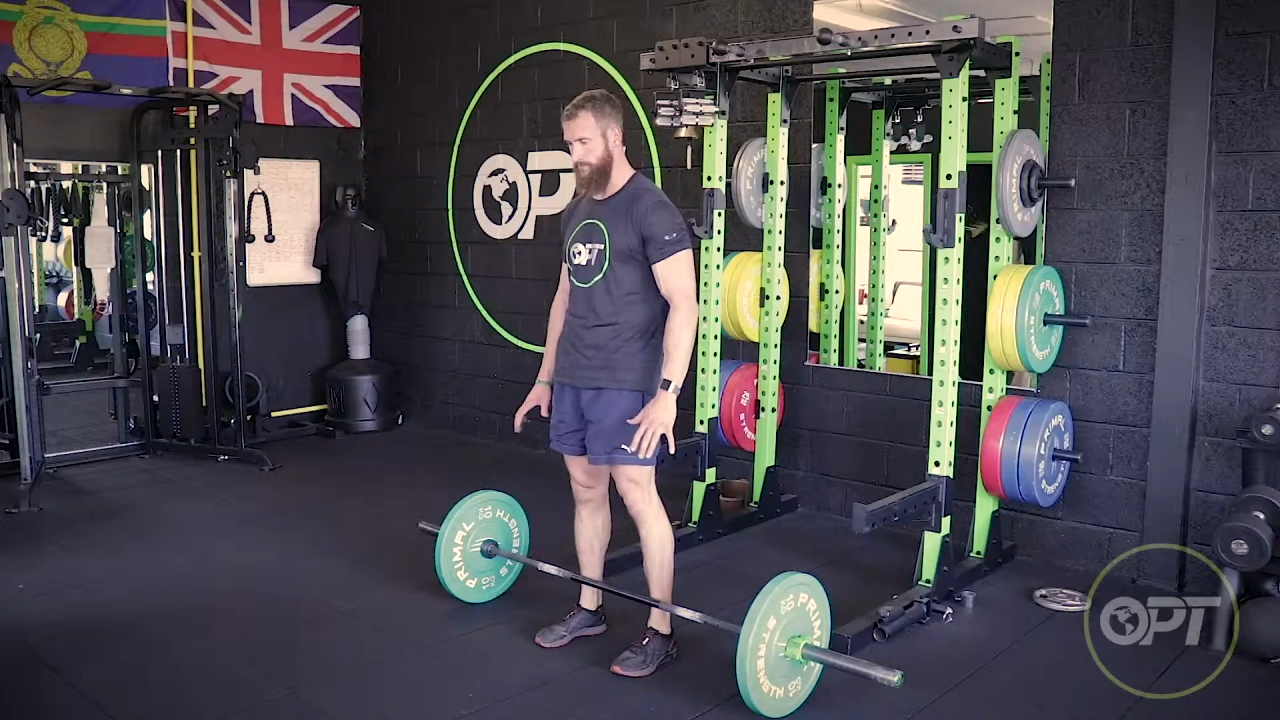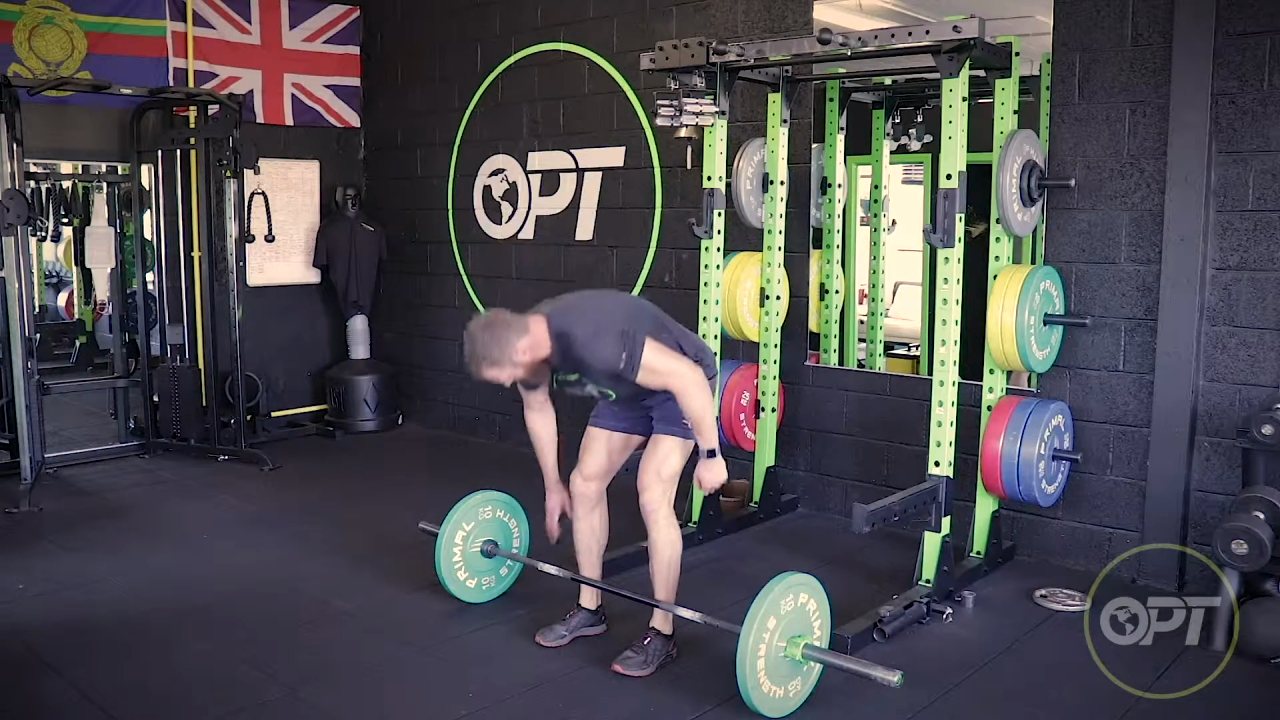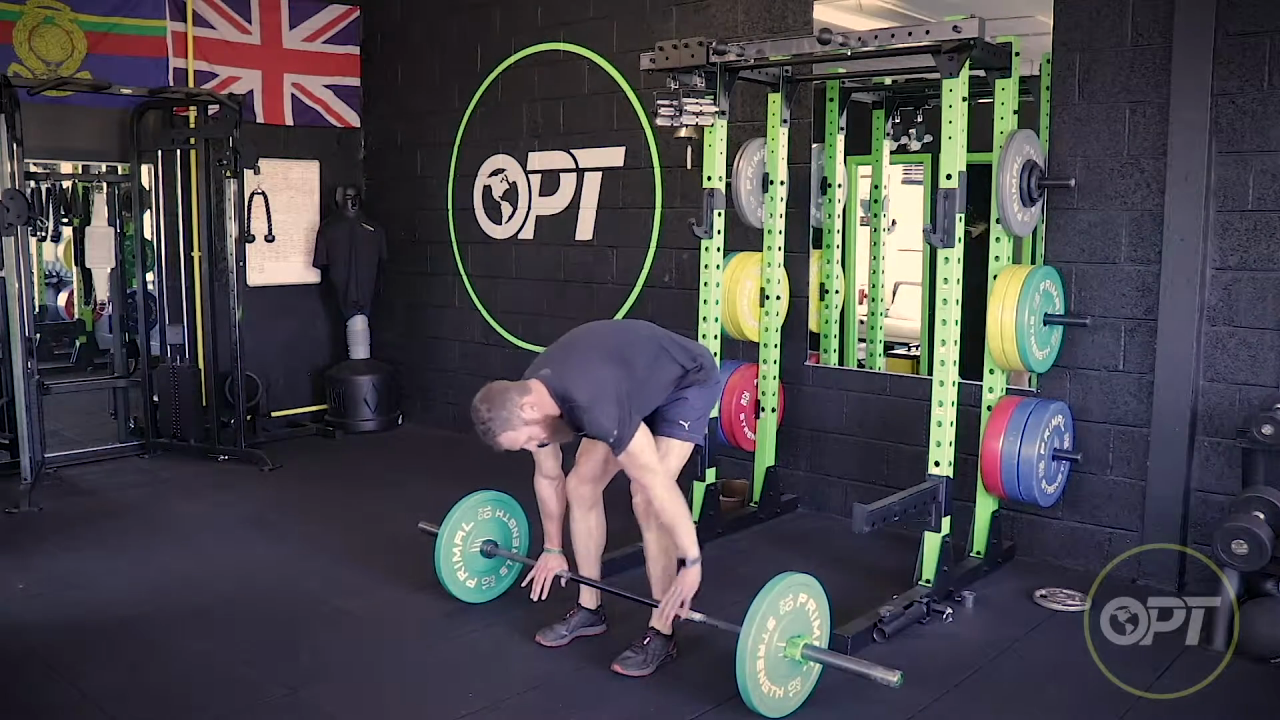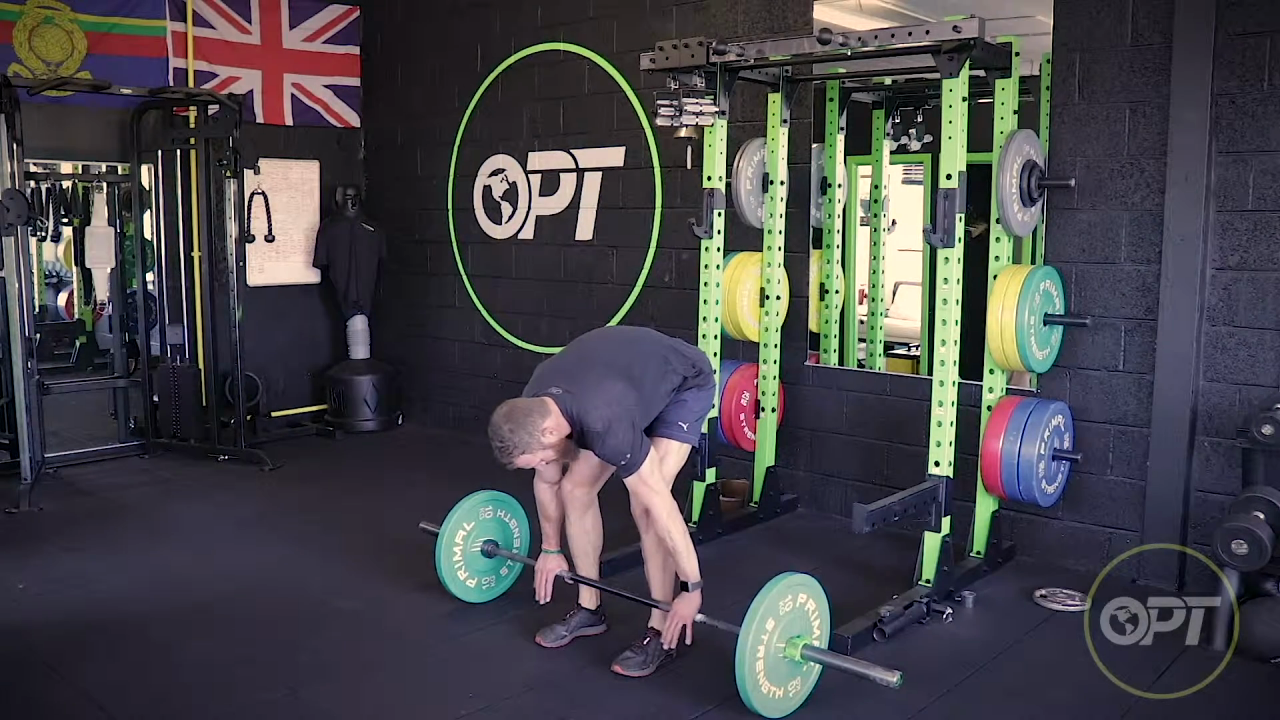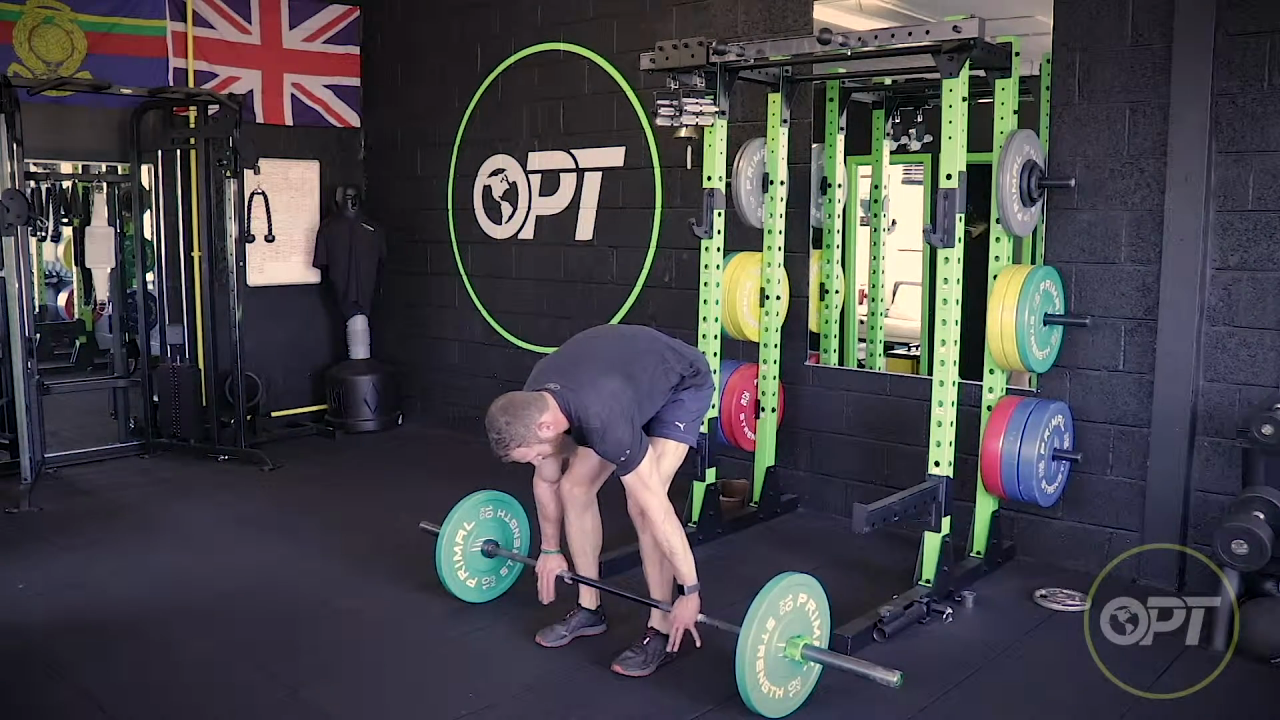
dt=1s
person 1, frame 1
left shoulder: (651, 211)
right shoulder: (576, 212)
left elbow: (684, 306)
left wrist: (668, 392)
right wrist: (545, 378)
left hip: (625, 384)
right hip: (573, 380)
left knee: (637, 496)
right knee: (586, 492)
left ankle: (660, 630)
right ankle: (589, 608)
person 1, frame 2
left shoulder: (593, 340)
right shoulder: (530, 347)
left elbow: (688, 377)
right elbow: (538, 410)
left wrist: (710, 455)
right wrist: (552, 487)
left hip: (679, 384)
right hip: (627, 388)
left knee: (652, 496)
right knee: (585, 483)
left ankle: (662, 632)
right ankle: (589, 608)
person 1, frame 3
left shoulder: (592, 404)
right shoulder: (533, 397)
left elbow: (659, 485)
right elbow: (549, 478)
left wrist: (690, 564)
right wrist: (552, 548)
left hip: (688, 382)
right hip: (637, 381)
left knee: (646, 499)
right knee: (580, 485)
left ankle: (661, 633)
right ankle: (589, 608)
person 1, frame 4
left shoulder: (604, 423)
right shoulder: (531, 412)
left elbow: (662, 508)
right elbow: (547, 483)
left wrist: (692, 589)
right wrist: (550, 549)
left hip: (684, 385)
right hip: (632, 374)
left knee: (644, 505)
right knee: (575, 488)
left ankle: (662, 631)
right ankle: (589, 608)
person 1, frame 5
left shoulder: (602, 419)
right shoulder: (532, 406)
left elbow: (656, 510)
right elbow: (546, 482)
left wrist: (689, 592)
right wrist: (549, 549)
left hip: (682, 385)
right hip: (631, 375)
left knee: (640, 505)
right knee: (574, 488)
left ankle: (661, 631)
right ankle: (589, 608)
